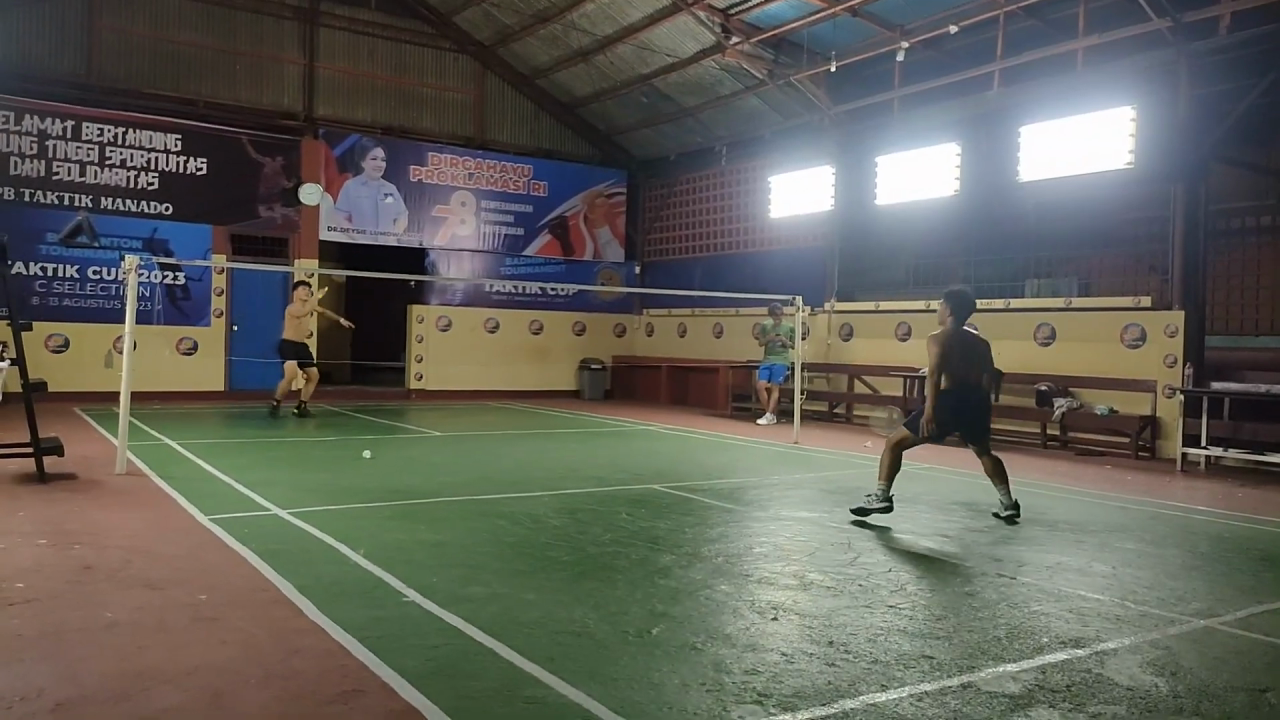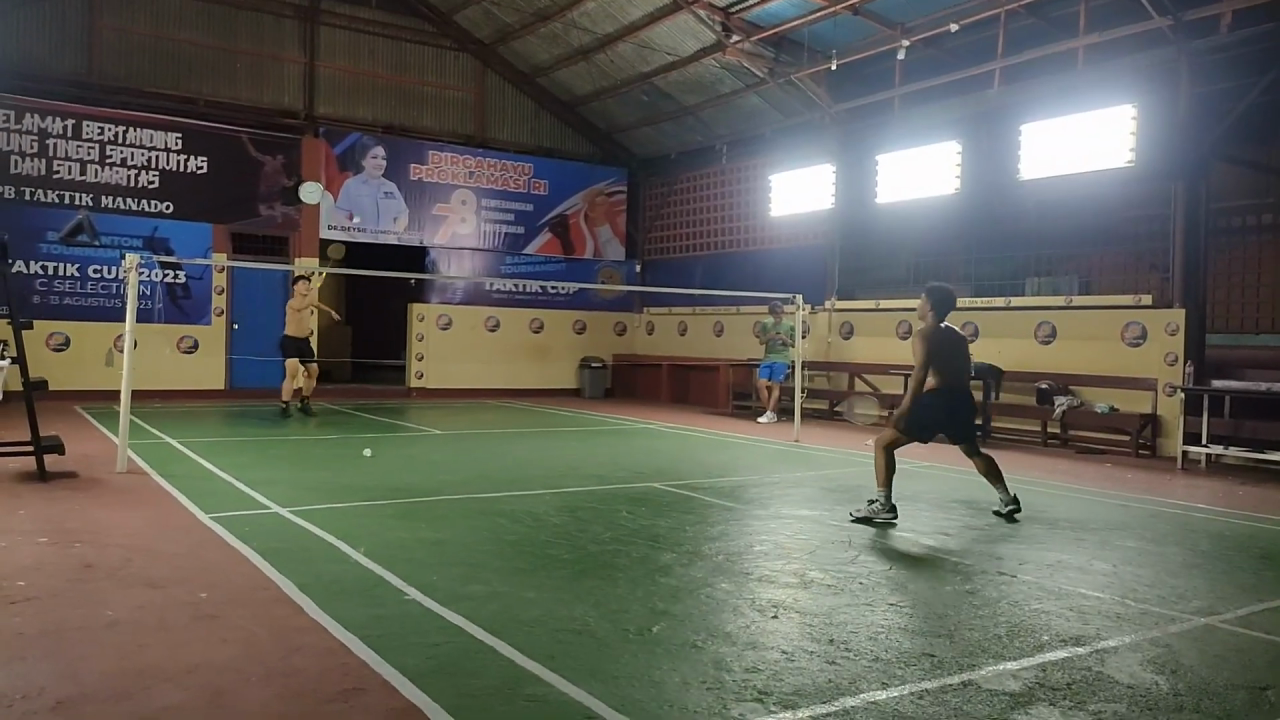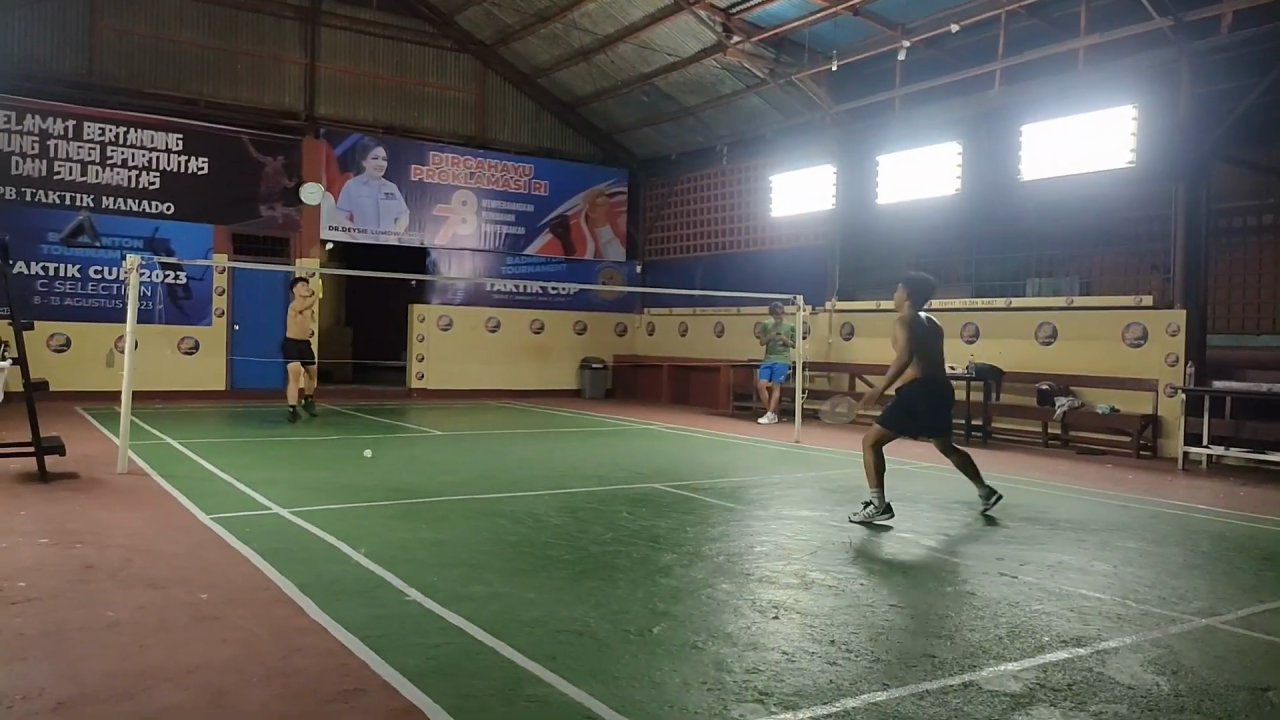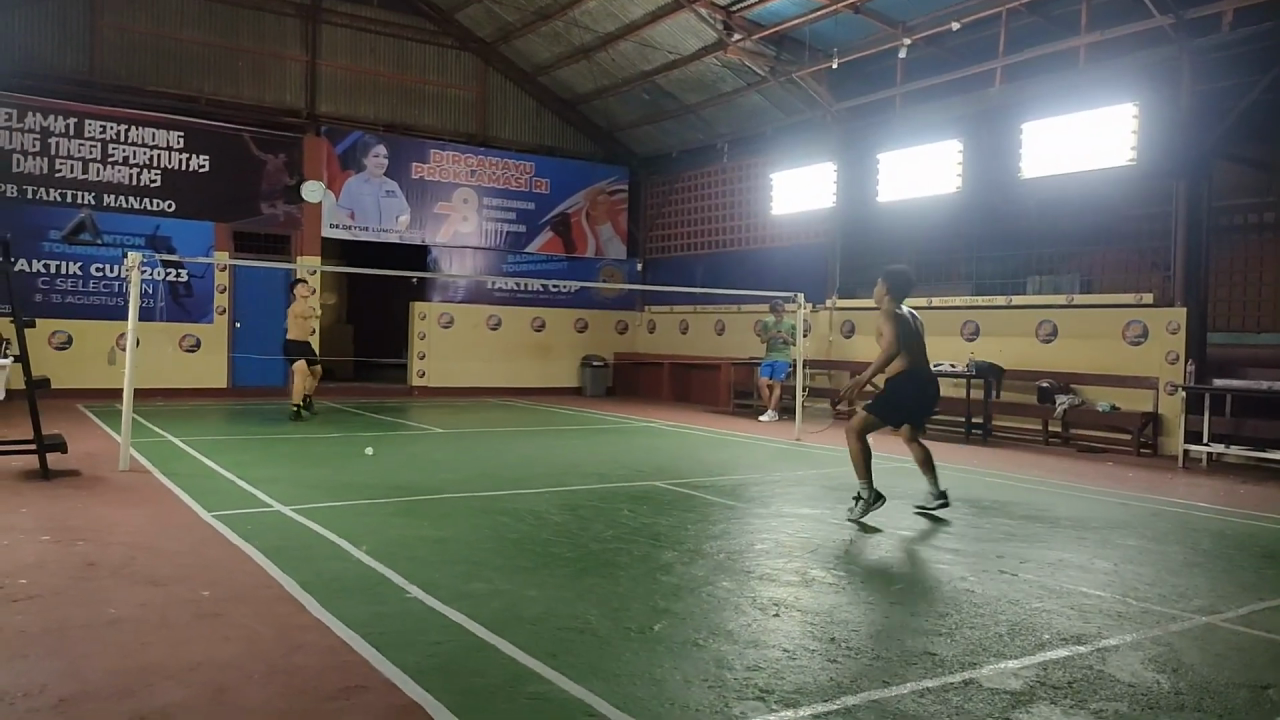
dt=0.1s
person 1, frame 1
left shoulder: (939, 339)
right shoulder: (980, 343)
left elbow: (934, 373)
right elbow: (989, 380)
left wrist: (929, 411)
left hip: (949, 401)
right hip: (976, 403)
left knee: (893, 443)
right knee: (984, 452)
left ankle: (881, 498)
right ankle: (1008, 503)
person 1, frame 2
left shoulder: (924, 334)
right shoulder: (958, 336)
left elbow: (920, 370)
left wrist: (905, 406)
left hip: (936, 399)
right hip: (962, 399)
left knee: (884, 443)
right knee: (973, 452)
left ankle: (883, 503)
right ankle: (1007, 500)
person 1, frame 3
left shoulder: (904, 321)
right shoulder: (932, 324)
left elbow: (904, 358)
left wrist: (879, 390)
left hip: (918, 393)
right hip: (941, 390)
left knee: (871, 442)
right knee: (946, 447)
left ankle: (878, 505)
right ankle: (985, 492)
person 1, frame 4
left shoulder: (888, 315)
right shoulder: (911, 316)
left elbow: (893, 347)
left wrist: (864, 378)
left hip: (906, 384)
right hip: (925, 384)
left knee: (854, 430)
right knee: (910, 438)
left ankle: (868, 495)
right ankle: (936, 493)
